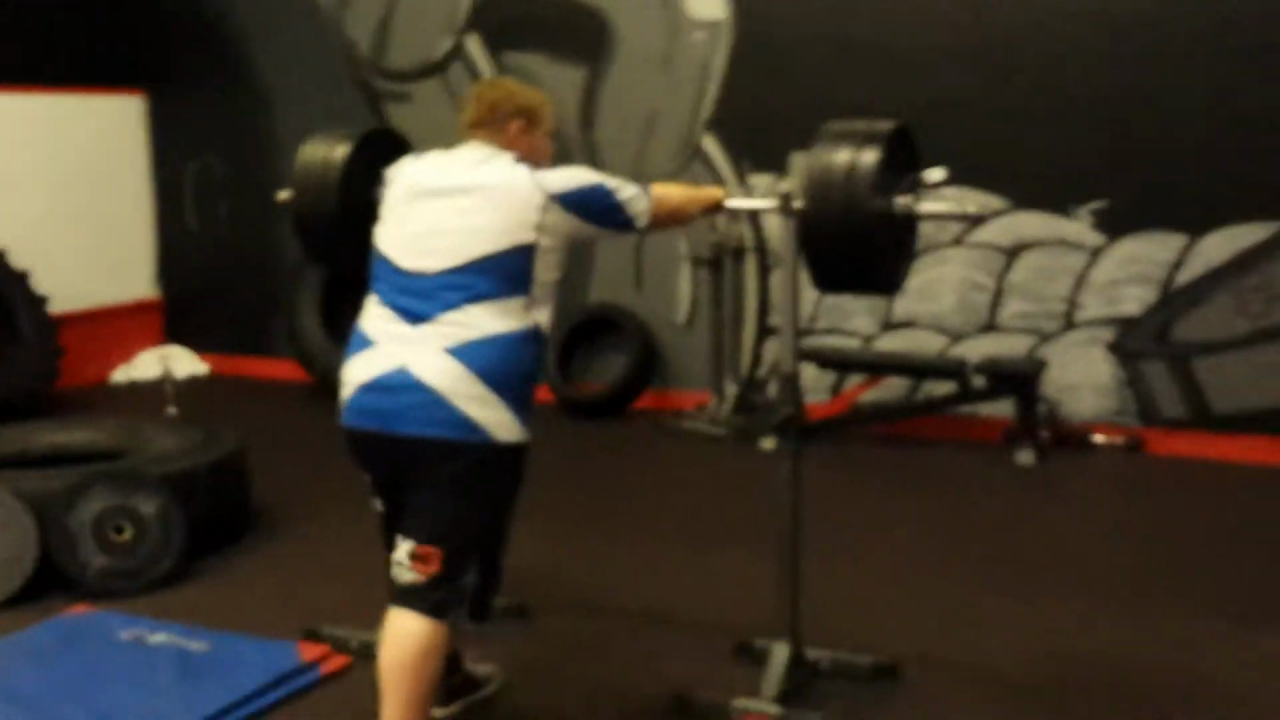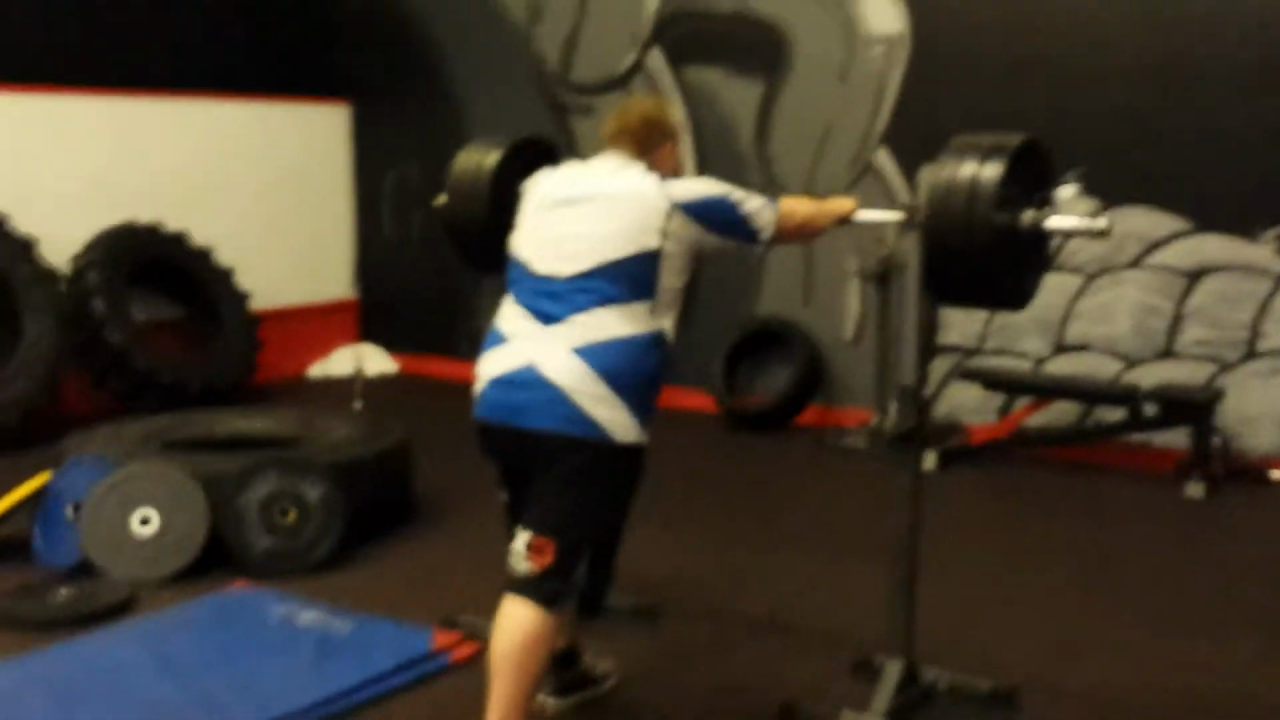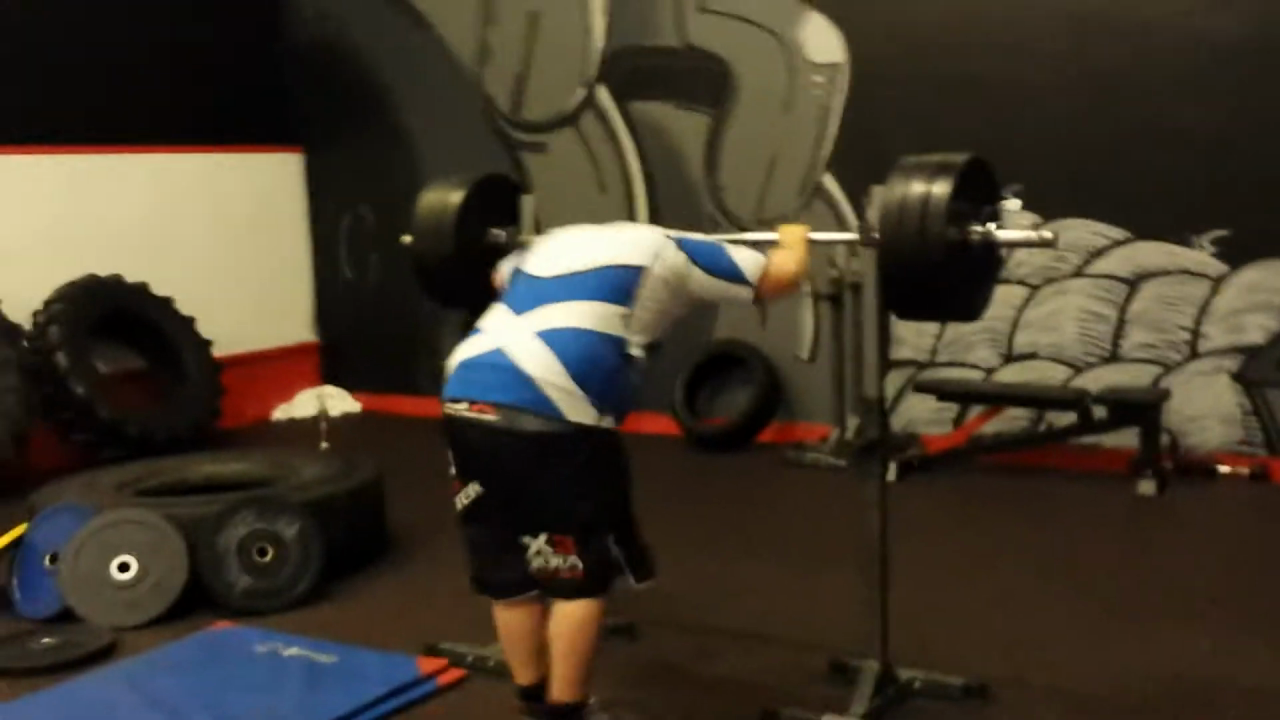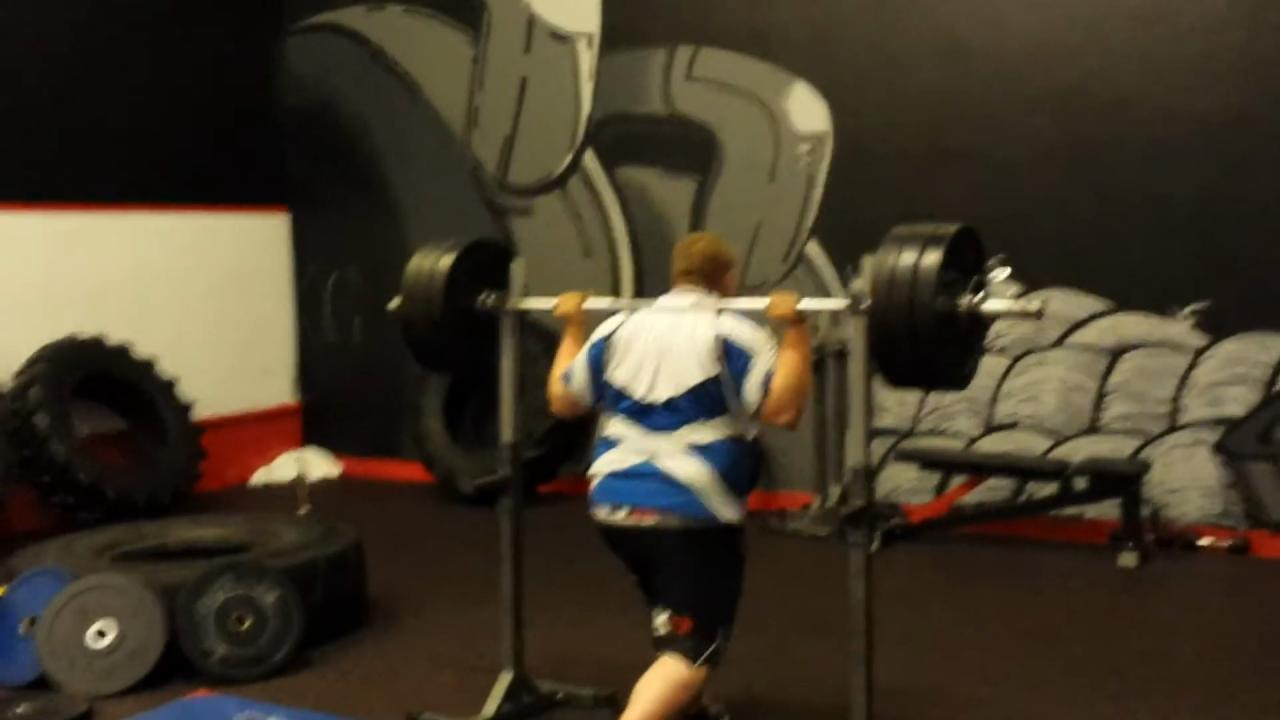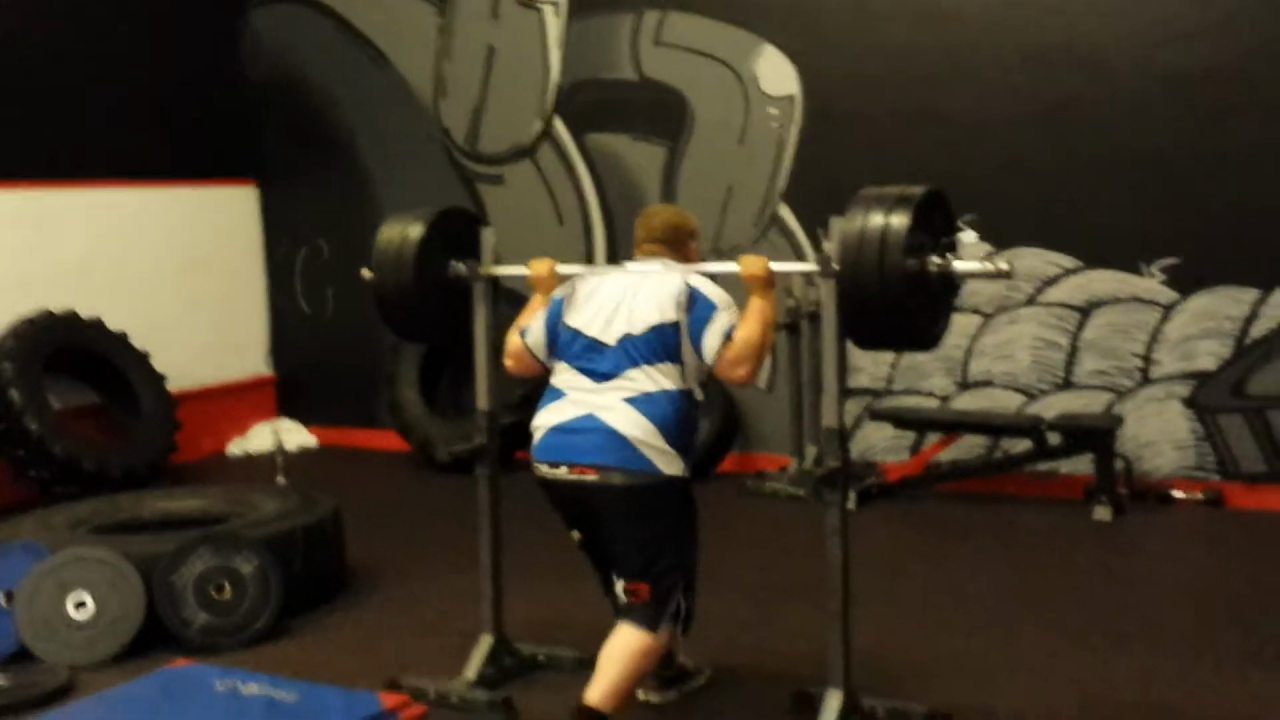
dt=1s
person 1, frame 1
left shoulder: (408, 176)
right shoulder: (546, 191)
right elbow: (659, 206)
right wrist: (708, 195)
left hip: (368, 401)
right hip: (458, 415)
left knee: (429, 561)
right knee: (424, 584)
person 1, frame 2
left shoulder: (544, 185)
right shoulder: (673, 201)
right elbow: (785, 219)
right wrist: (836, 209)
left hip: (499, 397)
right hip: (581, 413)
left knee: (555, 546)
right knee: (538, 575)
left ankle: (563, 666)
person 1, frame 3
left shoulder: (563, 238)
right shoulder: (670, 250)
left elbow: (504, 280)
right elbow: (778, 277)
right wrist: (792, 243)
left hip: (465, 398)
right hip: (551, 410)
left knee: (508, 567)
right knee: (585, 565)
person 1, frame 4
left shoulder: (616, 328)
right shoulder: (731, 333)
left elbow: (563, 401)
right elbow: (783, 409)
left wrist: (572, 329)
right wrist: (794, 331)
left hip: (613, 503)
right hip: (691, 511)
left knee: (680, 615)
right knee: (690, 647)
person 1, frame 5
left shoulder: (579, 289)
right shoulder: (692, 291)
left elbow: (517, 358)
right elbow: (739, 364)
left wrist: (541, 292)
right wrist: (761, 292)
left hip: (555, 456)
right hip: (635, 463)
left knee: (636, 576)
right knee: (654, 606)
left ankle: (658, 668)
